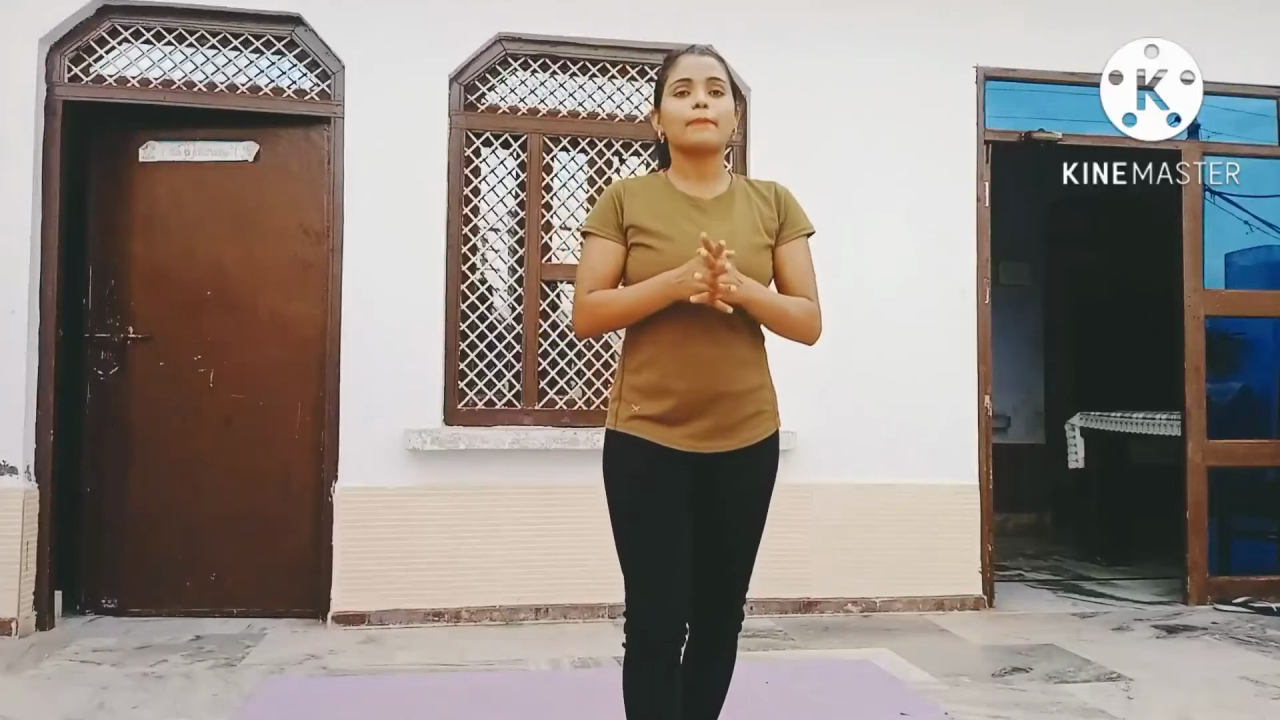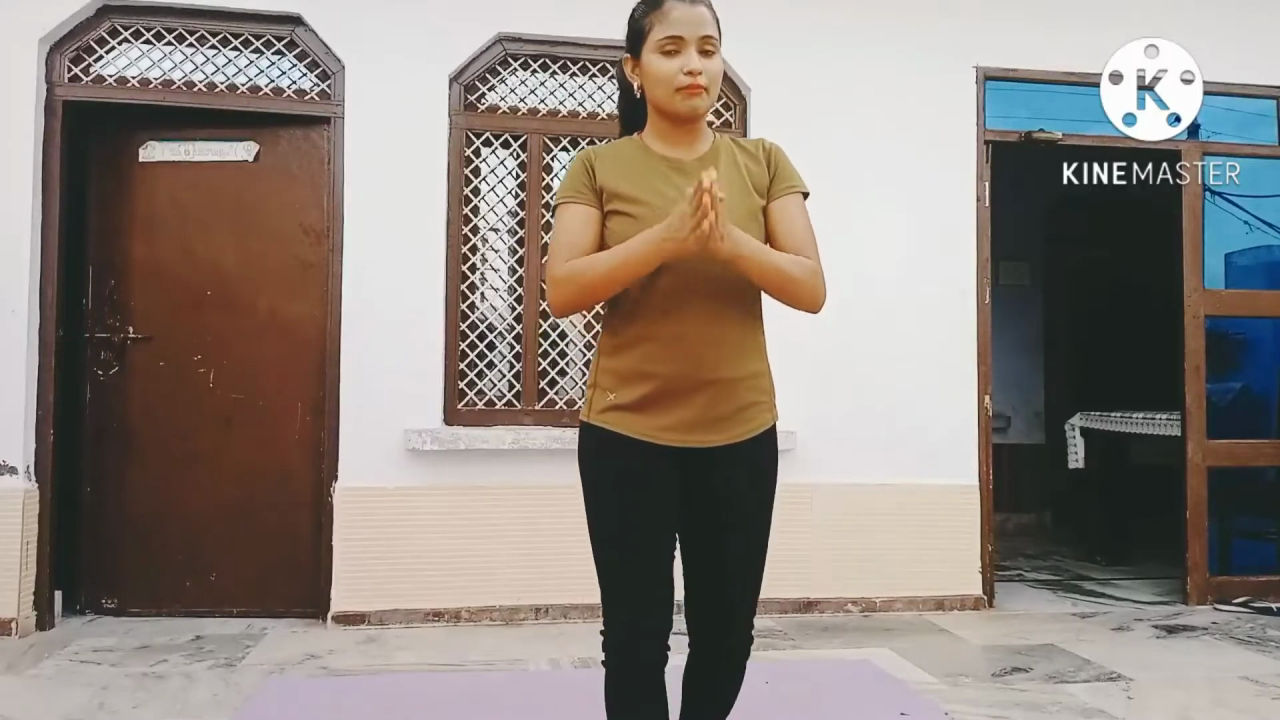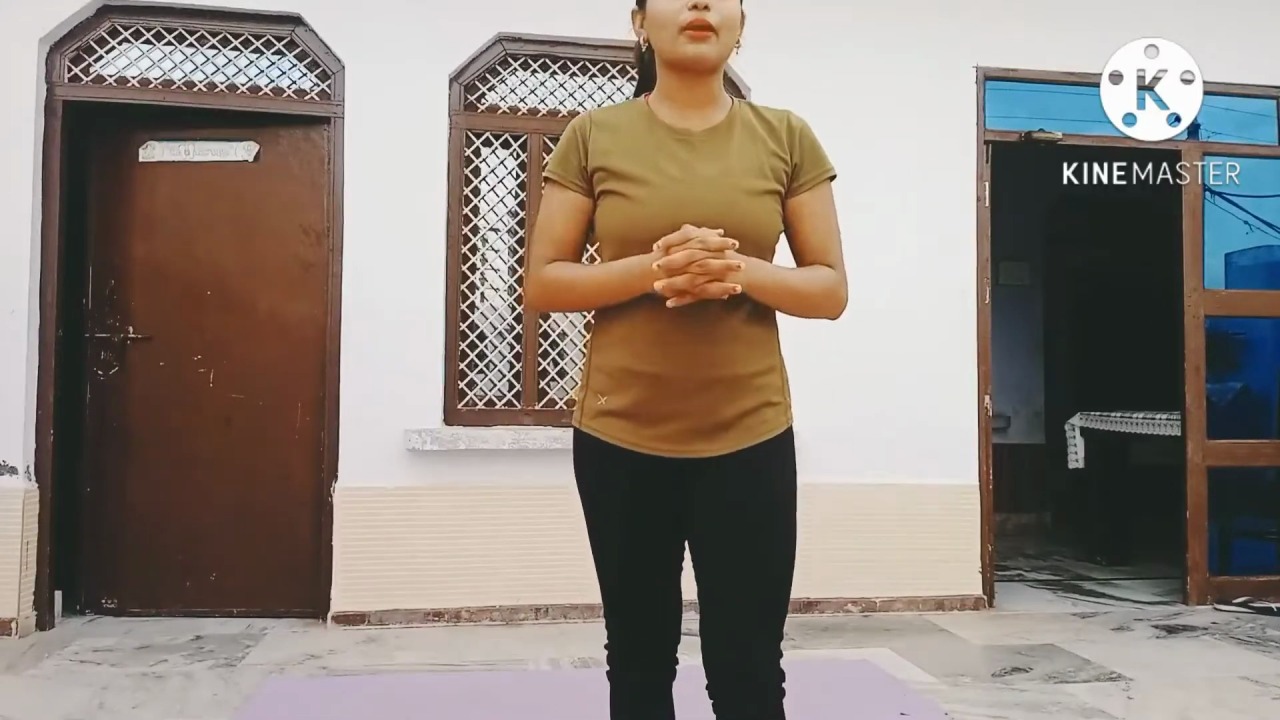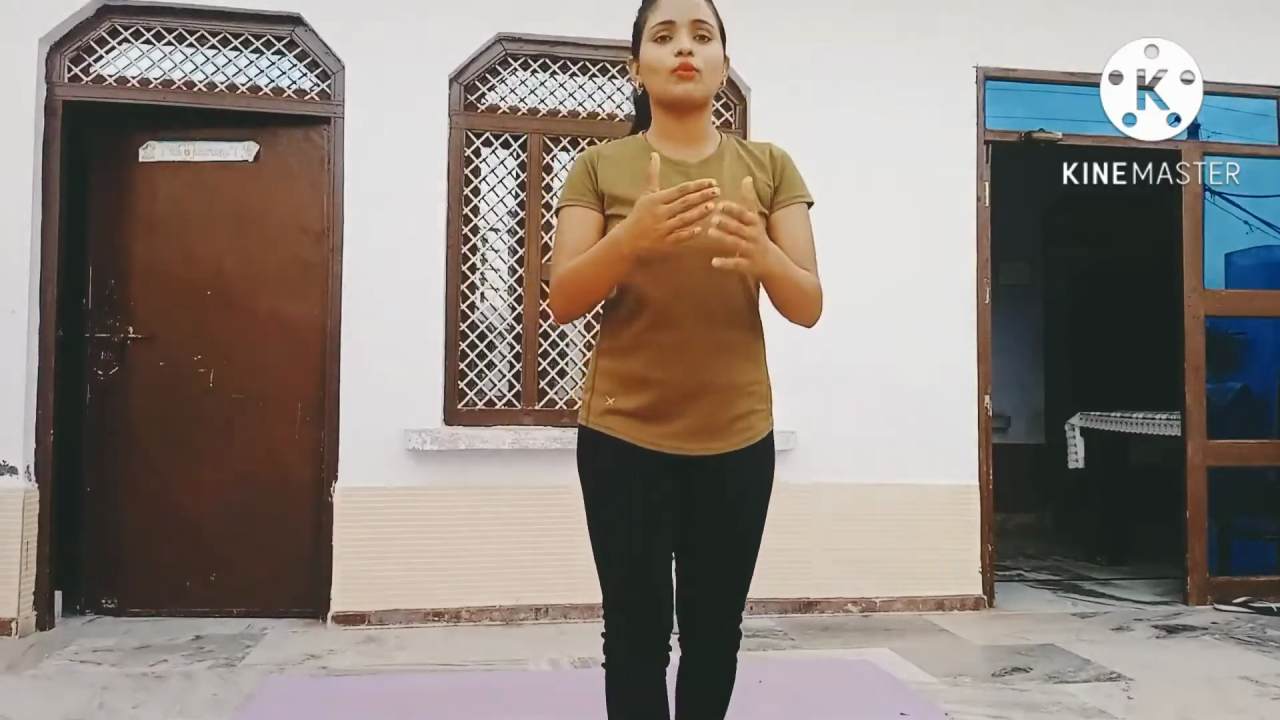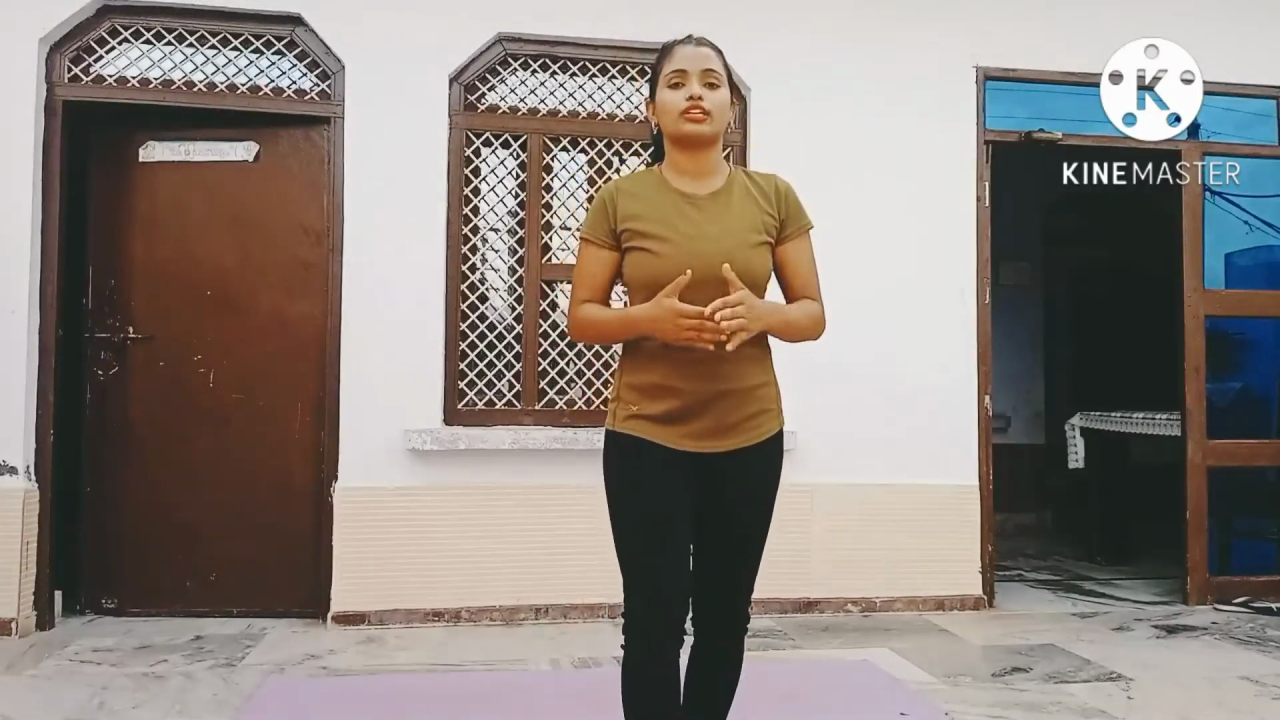
dt=1s
person 1, frame 1
left shoulder: (774, 203)
right shoulder: (623, 200)
left elbow: (809, 323)
right elbow: (585, 315)
left wrist: (738, 286)
right wrist: (678, 280)
left hip: (746, 441)
right hip: (647, 440)
left knee: (719, 616)
right knee: (656, 620)
person 1, frame 2
left shoulder: (764, 162)
right shoulder: (597, 167)
left elbow: (812, 291)
right elbow: (560, 292)
left wrist: (730, 236)
right wrist: (666, 236)
left hip: (740, 434)
right hip: (626, 434)
left knee: (726, 633)
right knee: (635, 638)
person 1, frame 3
left shoulder: (786, 138)
right shoulder: (592, 136)
left elbow: (831, 289)
right elbow: (541, 283)
left wrist: (740, 271)
right wrist: (651, 269)
left hip: (750, 439)
right hip: (620, 437)
right knee: (638, 658)
person 1, frame 4
left shoulder: (769, 166)
right shoulder: (599, 167)
left elbow: (810, 305)
right elbow: (562, 301)
left wrist: (762, 254)
right wrist: (633, 235)
left hip: (736, 437)
right hip: (624, 435)
left knee: (715, 633)
right knee: (636, 636)
person 1, frame 5
left shoulder: (774, 197)
right shoulder: (618, 200)
left elbow: (813, 314)
right elbow: (581, 317)
left wrist: (763, 314)
right wrist: (648, 317)
left hip: (748, 439)
right hip: (646, 437)
left knee: (724, 617)
right knee: (653, 620)
